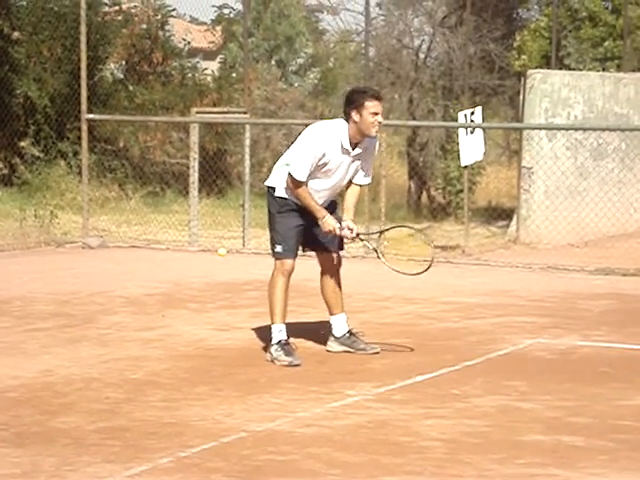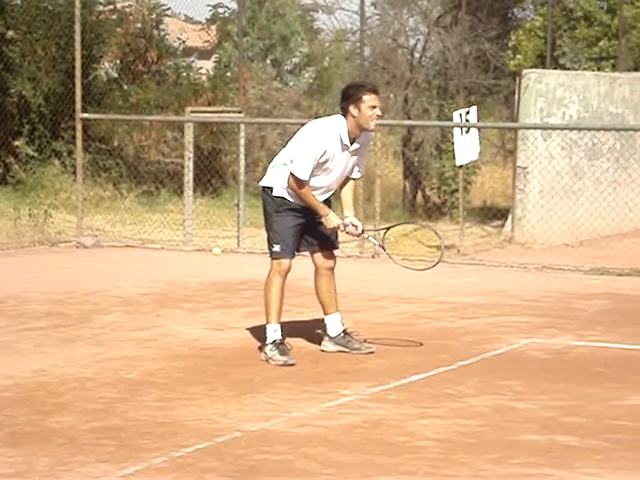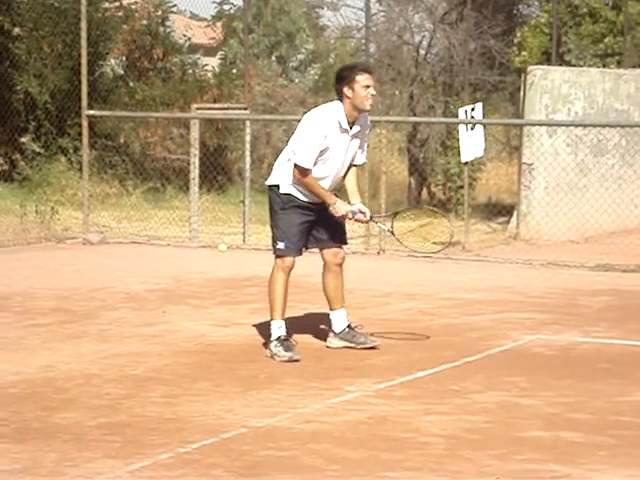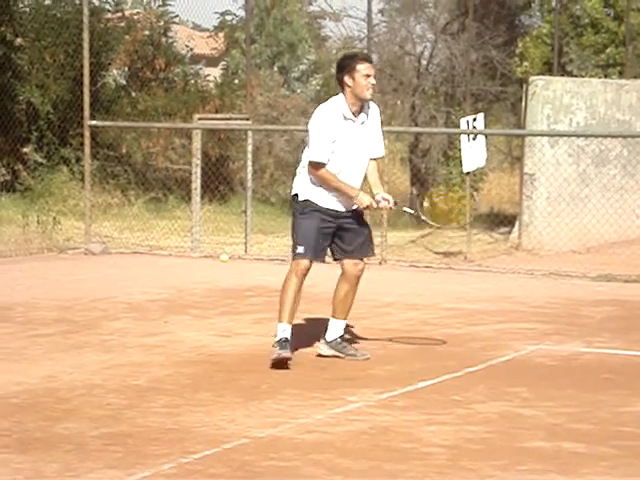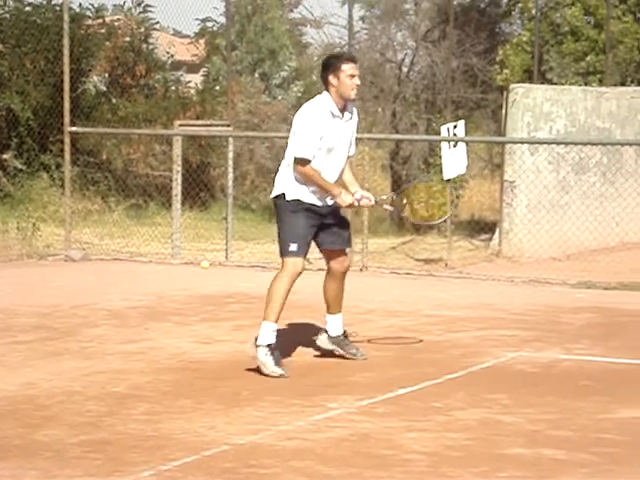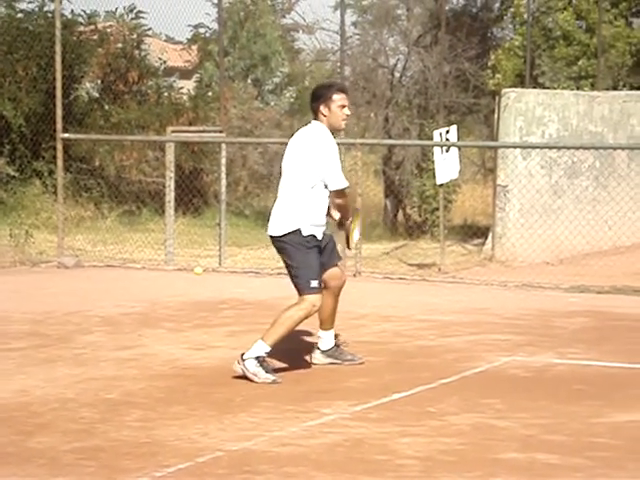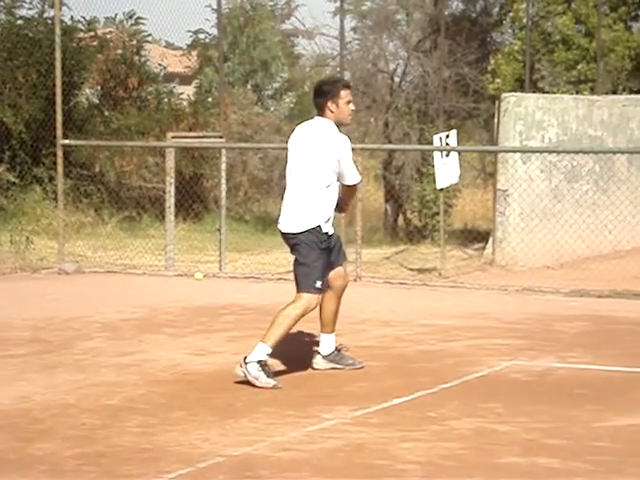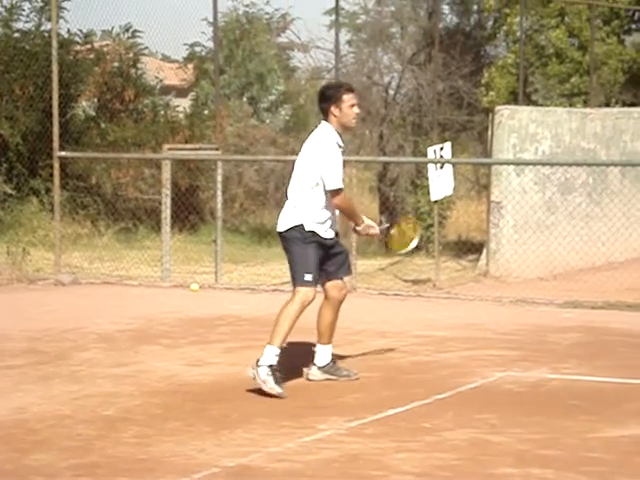
dt=0.3s
person 1, frame 1
left shoulder: (370, 143)
right shoulder: (320, 137)
left elbow: (355, 182)
right elbow: (294, 183)
left wrist: (347, 218)
right wrist: (322, 217)
left hip: (323, 200)
right hip: (286, 196)
left knee: (332, 262)
right knee: (285, 264)
left ankle: (340, 333)
right ankle: (278, 341)
person 1, frame 2
left shoulder: (364, 137)
right shoulder: (320, 134)
left elbow: (349, 177)
right elbow: (296, 183)
left wrist: (348, 214)
right wrist: (326, 214)
left hip: (317, 198)
right hip: (282, 194)
left knee: (326, 262)
right knee: (281, 264)
left ankle: (334, 333)
right ankle: (272, 341)
person 1, frame 3
left shoulder: (363, 122)
right shoulder: (318, 121)
left elbow: (352, 165)
right elbow: (300, 173)
left wrist: (355, 201)
right wrist: (333, 202)
left hip: (323, 197)
right hip: (289, 192)
left knee: (334, 259)
right knee: (285, 262)
left ankle: (340, 329)
right ankle: (277, 337)
person 1, frame 4
left shoulder: (372, 113)
right shoulder: (325, 115)
left elbow: (371, 159)
right elbow: (317, 168)
left wrist: (378, 191)
right wrist: (357, 194)
left hip: (347, 206)
right hip: (313, 200)
left knee: (354, 269)
right knee: (301, 266)
left ankle: (333, 339)
right ankle: (282, 339)
person 1, frame 5
left shoulder: (349, 114)
right shoulder: (312, 114)
right elbow: (302, 166)
left wrist: (356, 190)
right wrist: (339, 193)
left hip: (325, 204)
right hip: (294, 199)
left knee: (340, 263)
right knee: (293, 266)
left ankle: (332, 334)
right ankle: (264, 342)
person 1, frame 6
left shoulder: (307, 136)
right shoulder: (323, 144)
right elbow: (339, 195)
left wrist: (333, 213)
right wrist: (345, 218)
left hip: (307, 228)
right hip: (295, 231)
left knee: (335, 279)
right knee: (311, 302)
left ankle: (326, 347)
right ankle: (252, 357)
person 1, frame 7
left shoulder: (301, 131)
right shoulder: (337, 141)
right elbow: (349, 187)
left wrist: (331, 199)
right wrist: (340, 201)
left hip: (313, 224)
right hip: (310, 227)
left knee: (338, 280)
right knee: (307, 299)
left ankle: (327, 352)
right ankle: (255, 361)
person 1, frame 8
left shoulder: (329, 139)
right shoulder: (324, 143)
right elbow: (335, 196)
left wrist: (357, 220)
right wrist: (360, 221)
left hip: (321, 229)
right hip: (301, 227)
left knee: (336, 292)
right knee: (304, 294)
left ankle: (322, 362)
right ankle: (266, 364)
